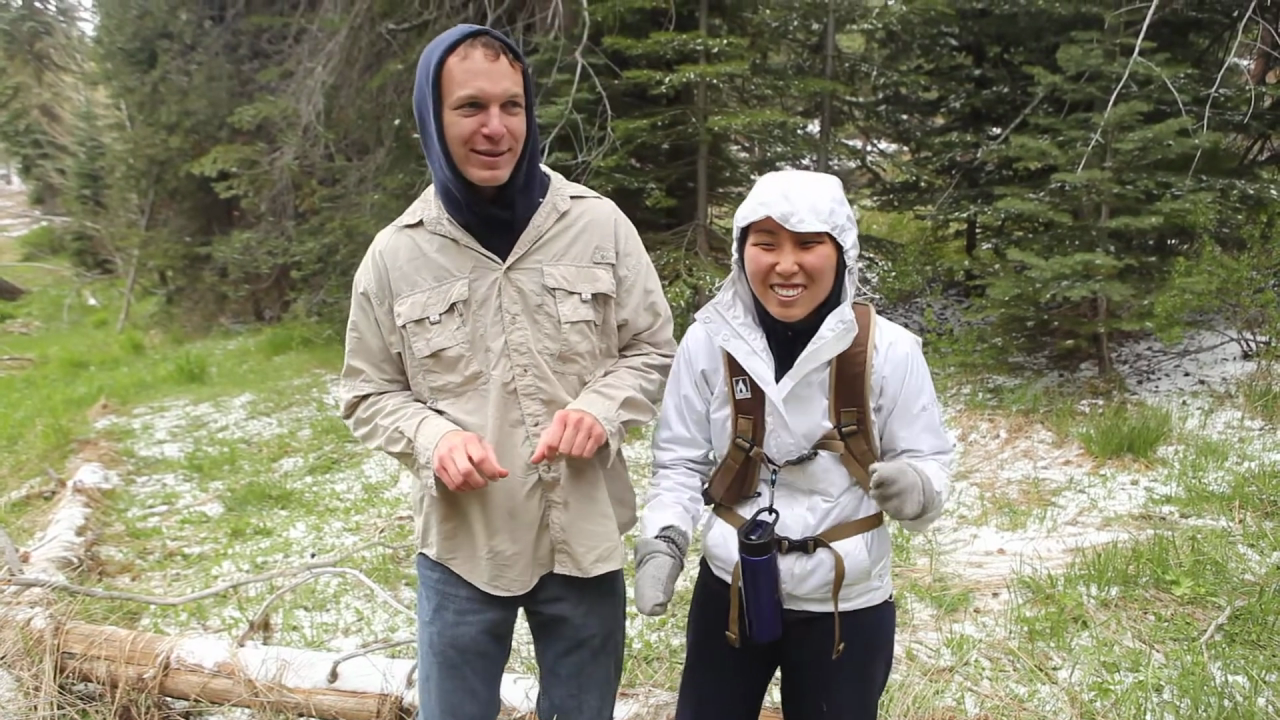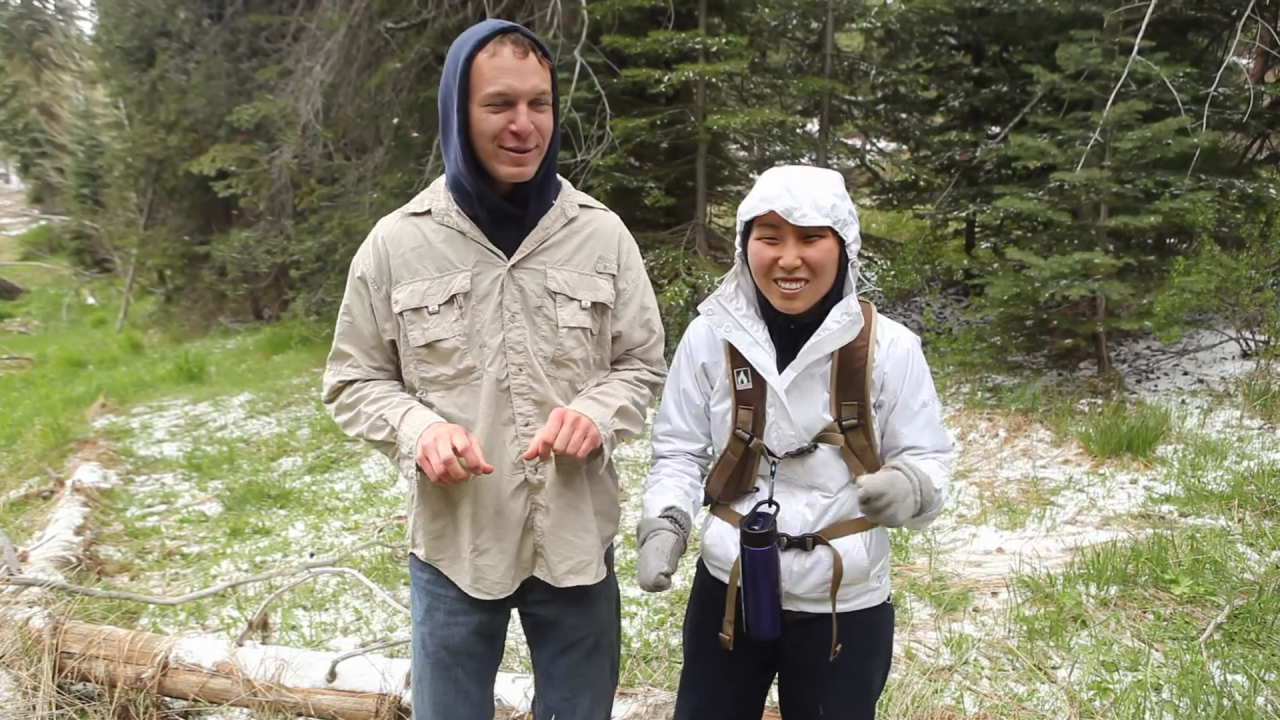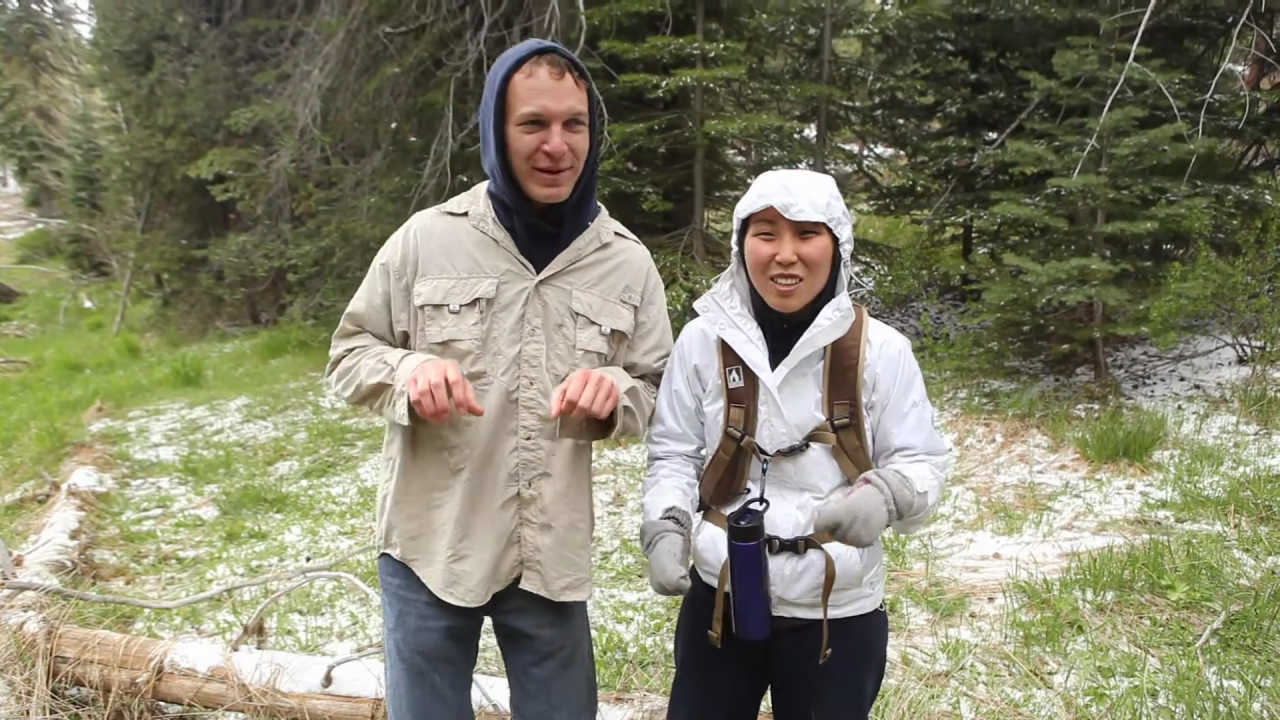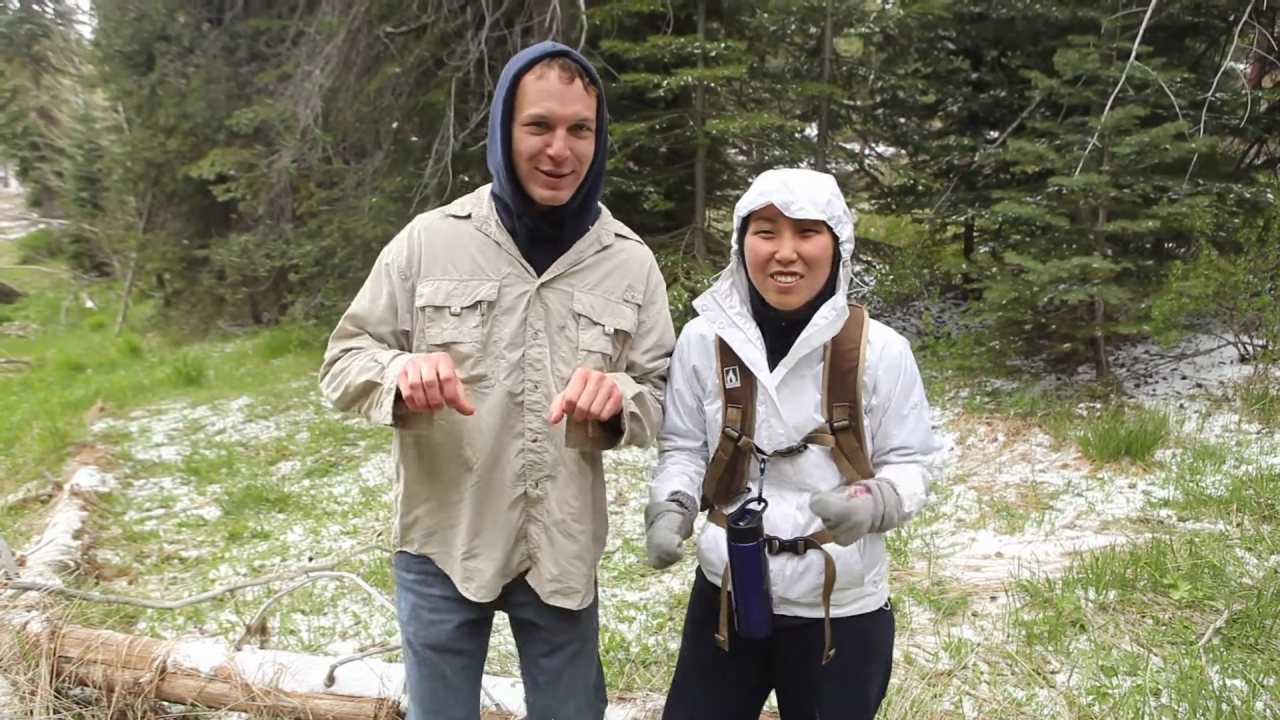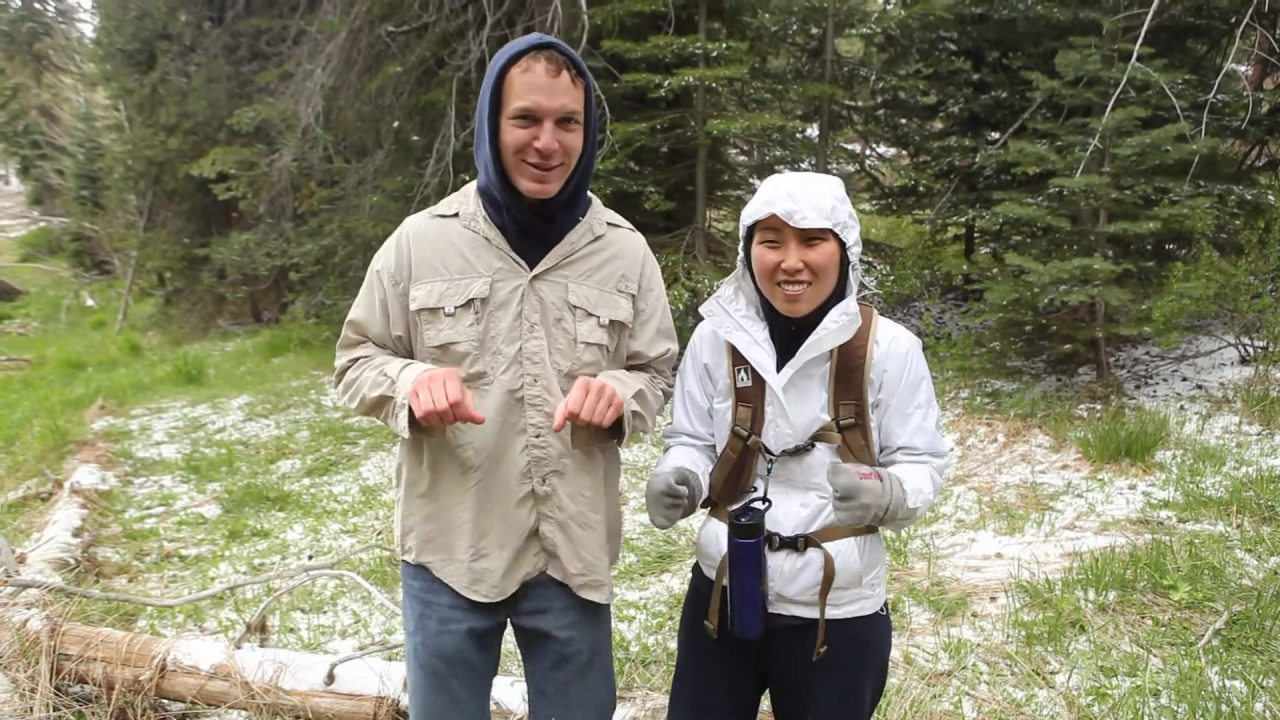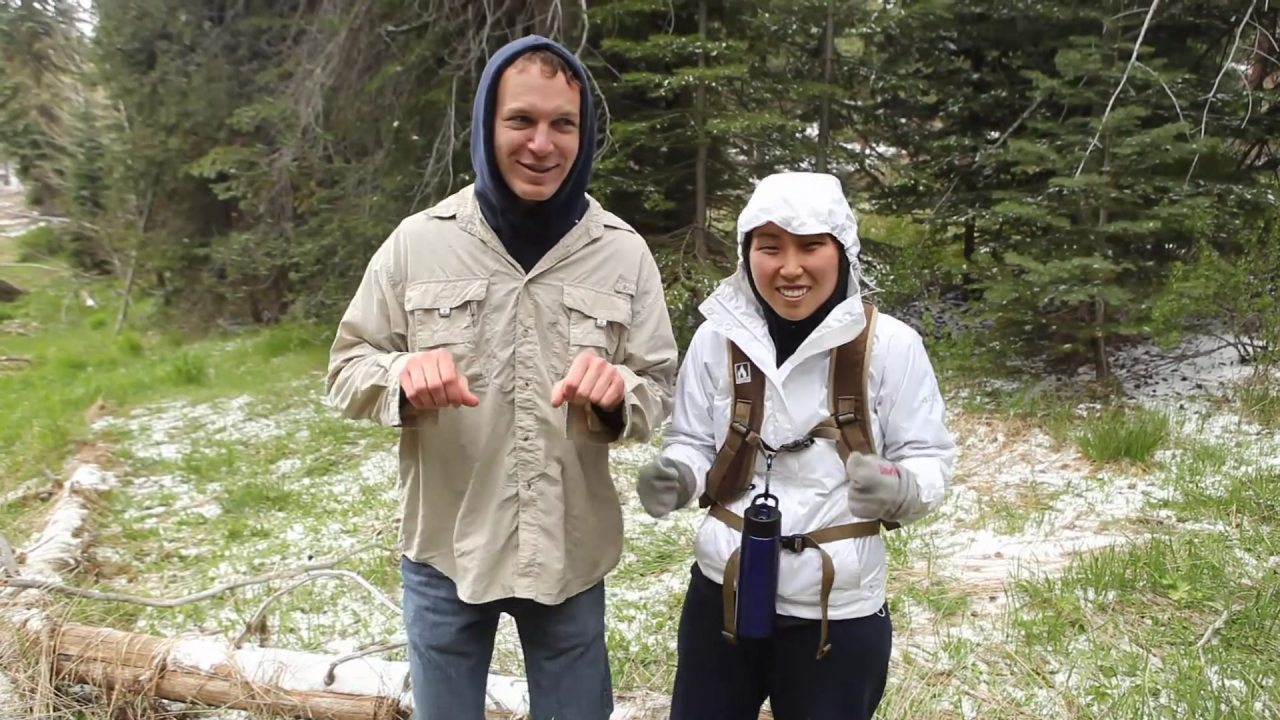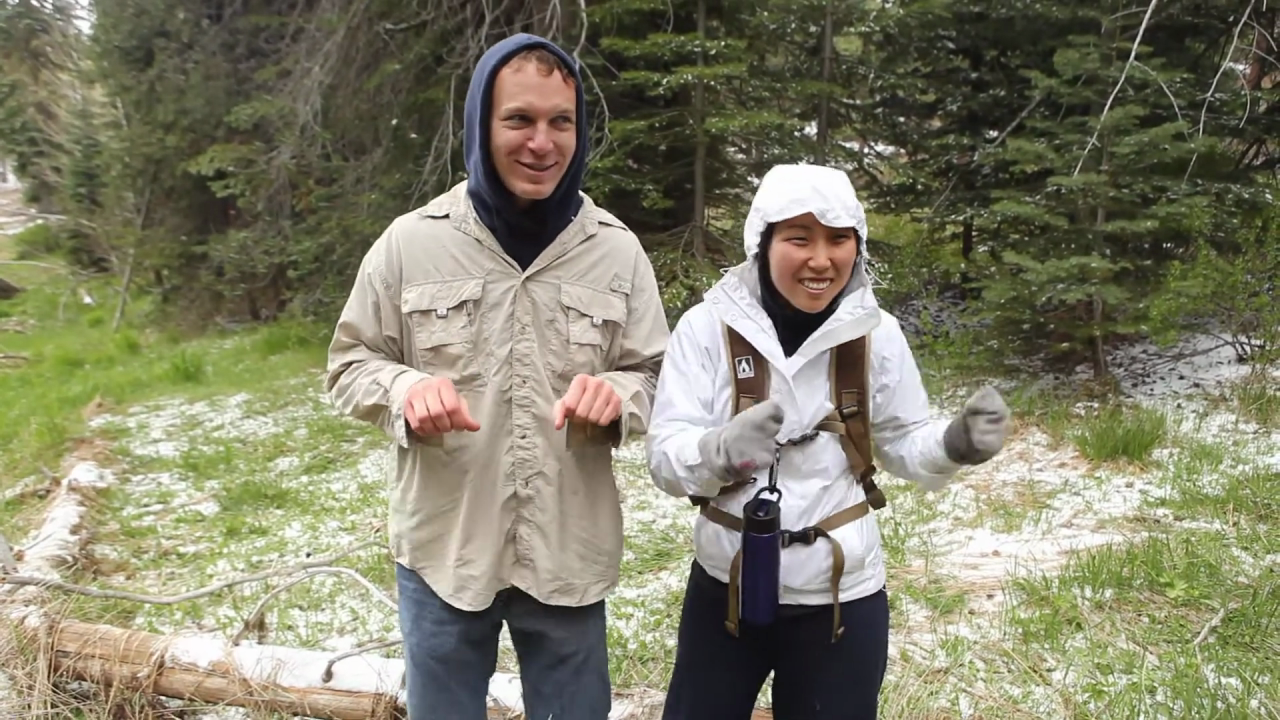
dt=0.4s
person 1, frame 1
left shoulder: (598, 224)
right shoulder: (394, 255)
left elbow: (653, 350)
right elbow: (369, 395)
left wrist: (601, 409)
right wrist: (432, 439)
left hip: (586, 535)
right hip: (462, 544)
person 1, frame 2
left shoulder: (602, 235)
right shoulder: (397, 242)
left elbow: (642, 367)
right elbow: (352, 381)
left wrist: (596, 413)
right wrist: (417, 427)
left hip: (576, 538)
right hip: (452, 543)
person 1, frame 3
left shoulder: (627, 263)
right shoulder: (425, 239)
left elbow: (654, 389)
right elbow: (349, 354)
left wrist: (613, 394)
right wrist: (409, 371)
left hip: (551, 551)
right hip: (427, 545)
person 1, frame 4
left shoulder: (631, 262)
right shoulder: (429, 241)
left elbow: (658, 398)
right elbow: (343, 364)
left wrist: (617, 400)
right wrist: (400, 372)
left hip: (564, 547)
right hip: (442, 542)
person 1, frame 5
left shoulder: (623, 251)
right shoulder: (420, 242)
left elbow: (657, 374)
right elbow: (356, 361)
left wrist: (618, 394)
right wrist: (409, 380)
left hip: (574, 552)
right hip: (449, 550)
person 1, frame 6
left shoulder: (624, 254)
right shoulder: (416, 243)
left elbow: (658, 396)
right elbow: (347, 374)
left wrist: (617, 394)
right wrist: (403, 377)
left hip: (571, 550)
right hip: (446, 550)
person 1, frame 7
left shoulder: (615, 249)
right shoulder: (410, 243)
left elbow: (654, 374)
right elbow: (351, 364)
left wrist: (617, 393)
right wrist: (404, 387)
left hip: (567, 555)
right hip: (444, 553)
person 2, frame 1
left shoulder: (889, 350)
right shoulder: (710, 341)
left elbow: (928, 462)
right elbow: (681, 460)
left wrist: (911, 487)
right wrist: (662, 542)
left hip: (846, 602)
right hip: (732, 587)
person 2, frame 2
left shoulder: (888, 347)
right shoulder: (711, 336)
left elbow: (929, 460)
right elbow: (679, 452)
left wrist: (905, 489)
right wrist: (663, 524)
left hip: (845, 604)
right hip: (730, 590)
person 2, frame 3
left shoulder: (879, 349)
right shoulder: (704, 338)
left elbow: (921, 462)
right elbow: (674, 454)
left wrist: (883, 497)
right wrist: (665, 526)
left hip: (838, 609)
right hip: (720, 596)
person 2, frame 4
left shoulder: (878, 349)
right shoulder: (706, 337)
left elbow: (914, 464)
left wrist: (873, 500)
right wrist: (669, 507)
left hip: (842, 608)
right hip: (728, 595)
person 2, frame 5
left shoulder: (889, 347)
right shoulder: (717, 336)
left elbow: (925, 469)
right elbow: (692, 445)
left wrist: (882, 490)
right wrist: (676, 485)
left hip: (839, 607)
right hip: (725, 589)
person 2, frame 6
left shoulder: (888, 344)
right shoulder: (716, 337)
left elbow: (930, 462)
right elbow: (689, 448)
left wrist: (892, 487)
right wrist: (671, 479)
left hip: (839, 607)
right hip: (725, 591)
person 2, frame 7
left shoulder: (875, 331)
right shoulder: (708, 327)
left elbow: (902, 446)
right elbow: (667, 455)
left wrist: (958, 442)
right wrist: (725, 450)
left hip: (841, 594)
right hip: (727, 586)
